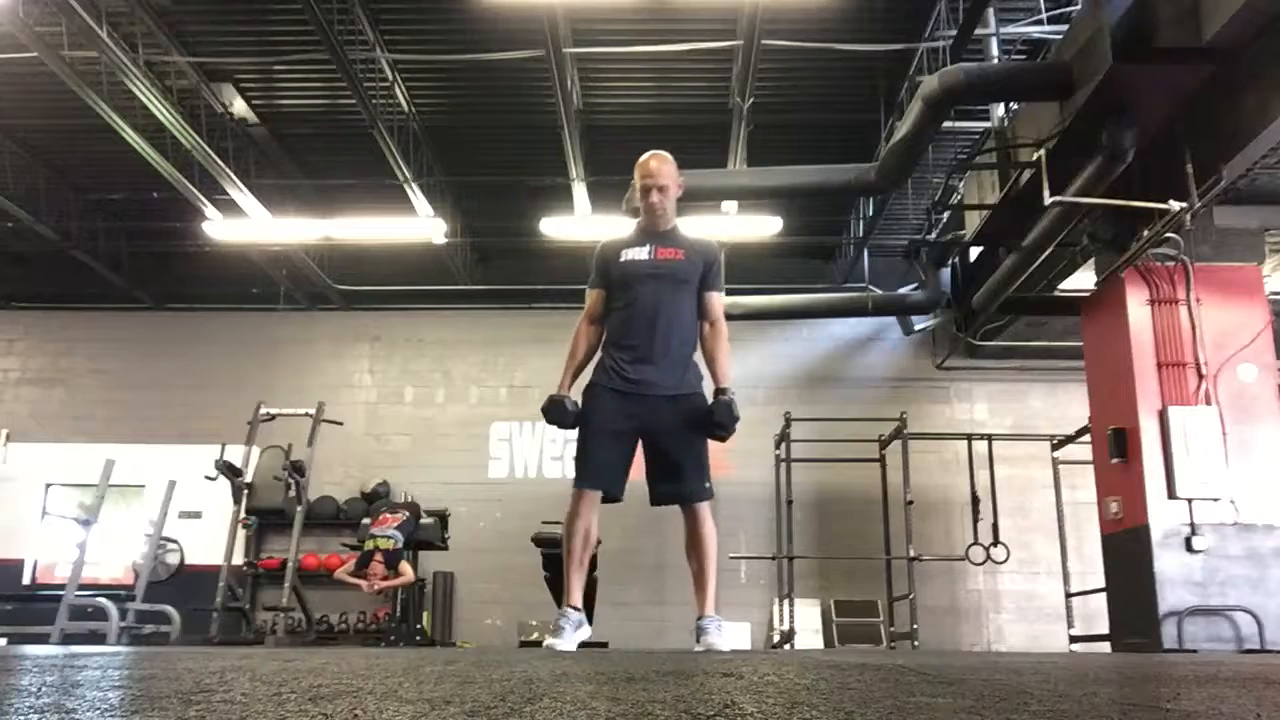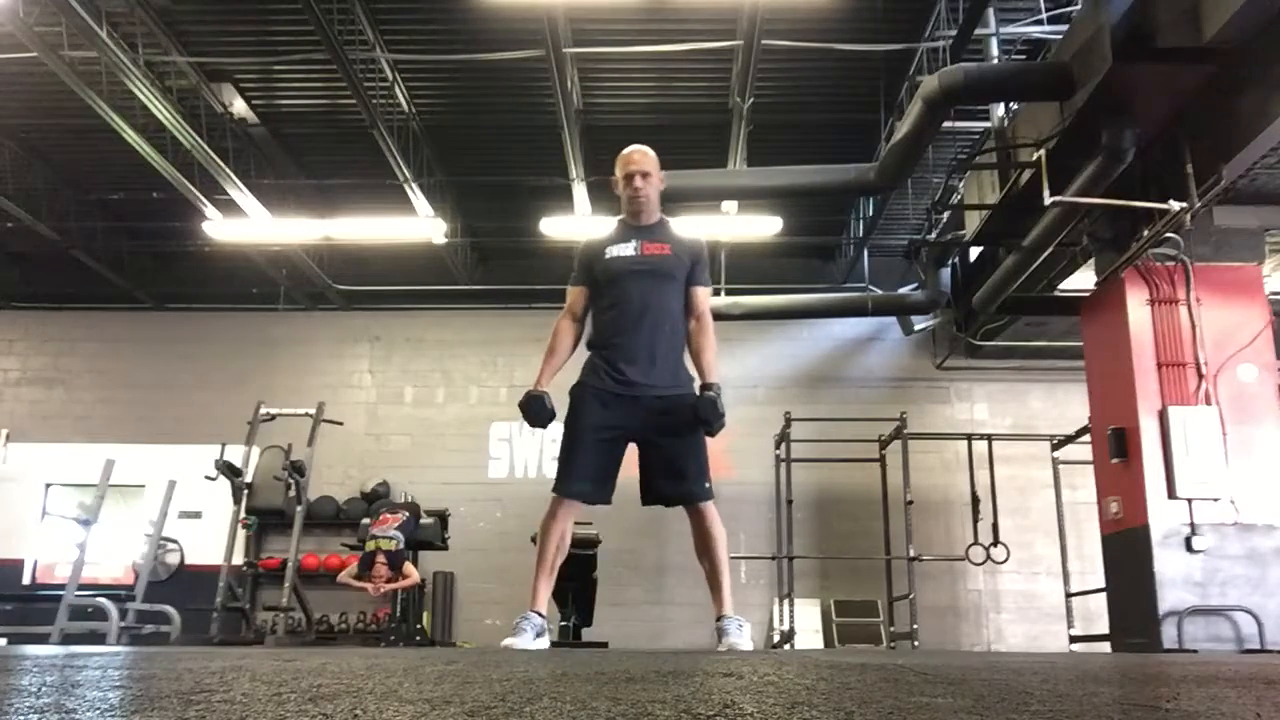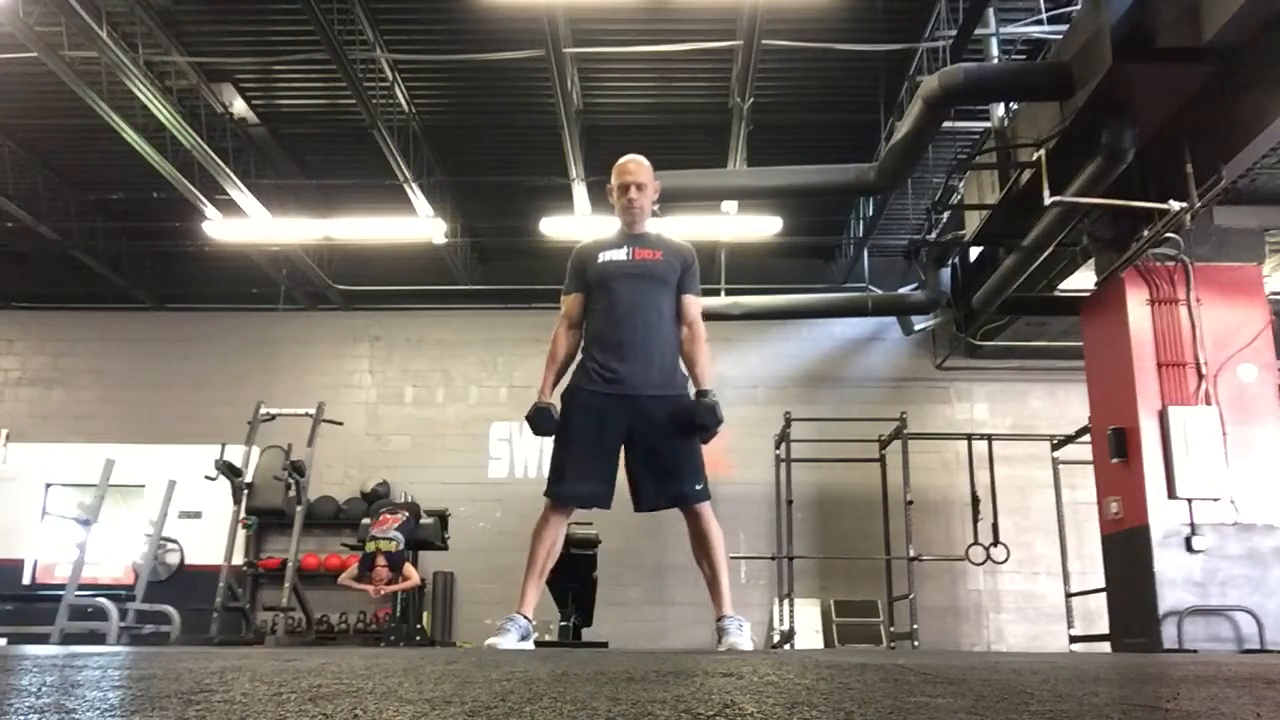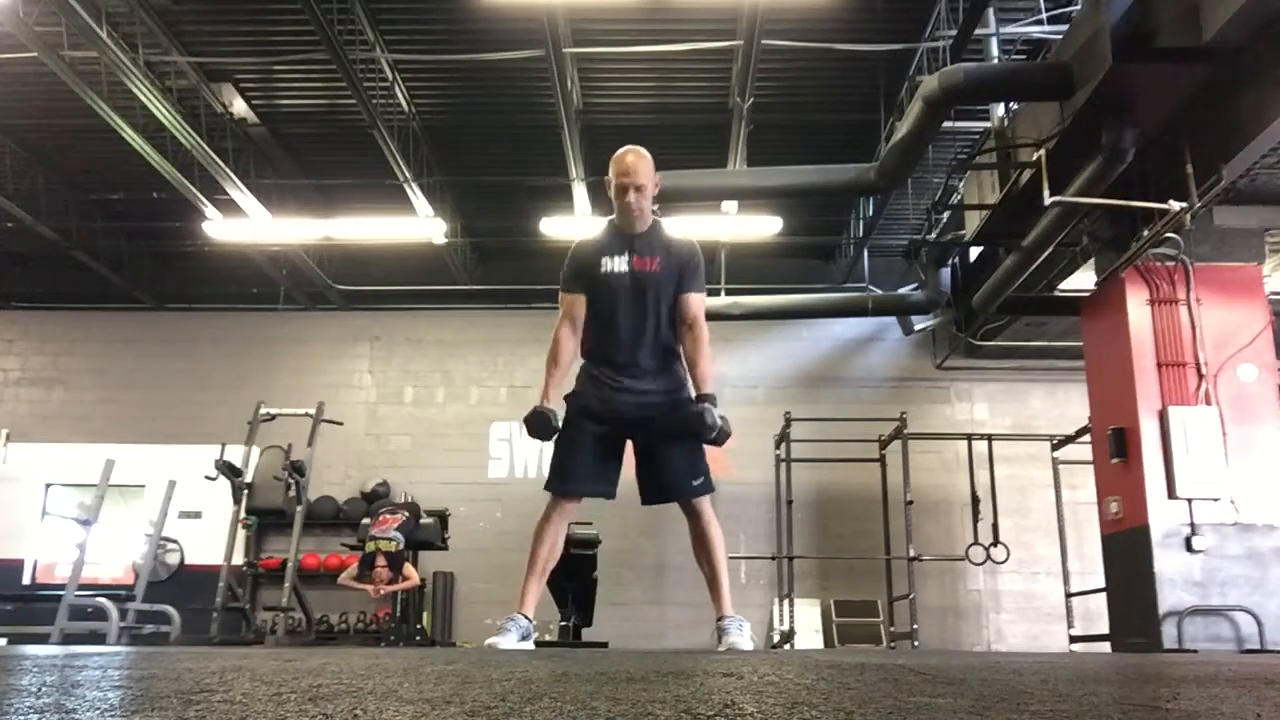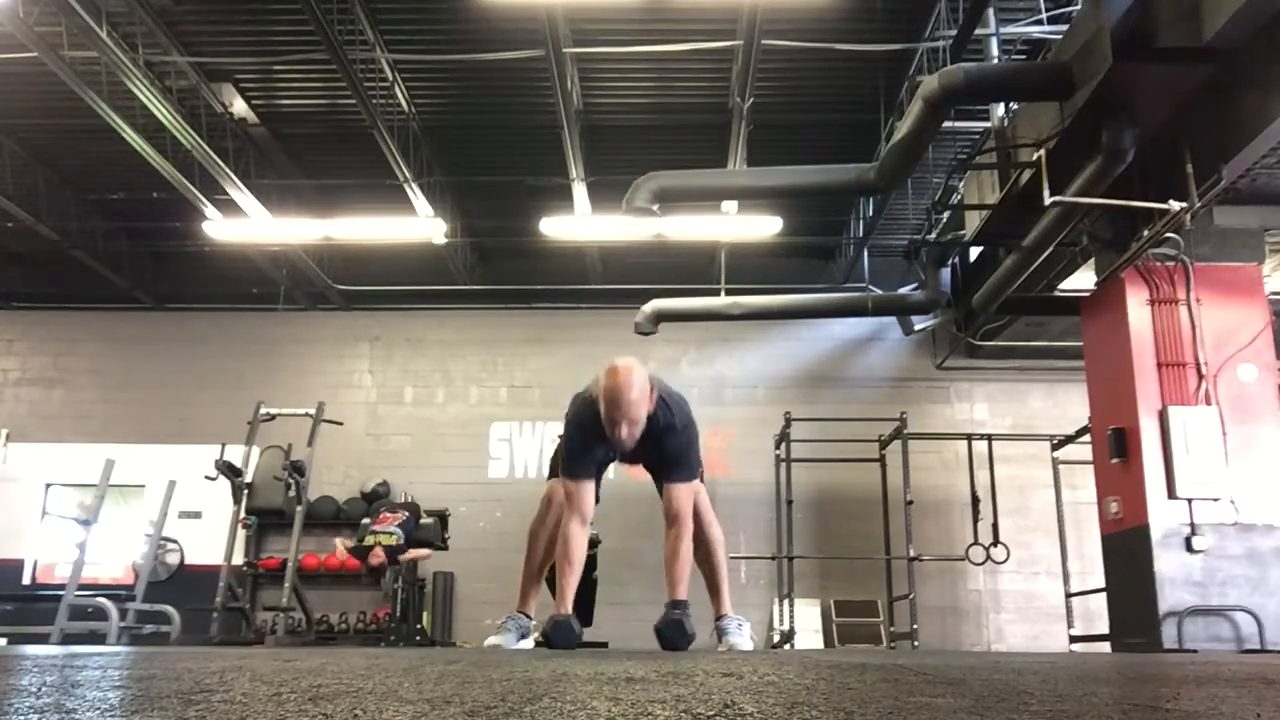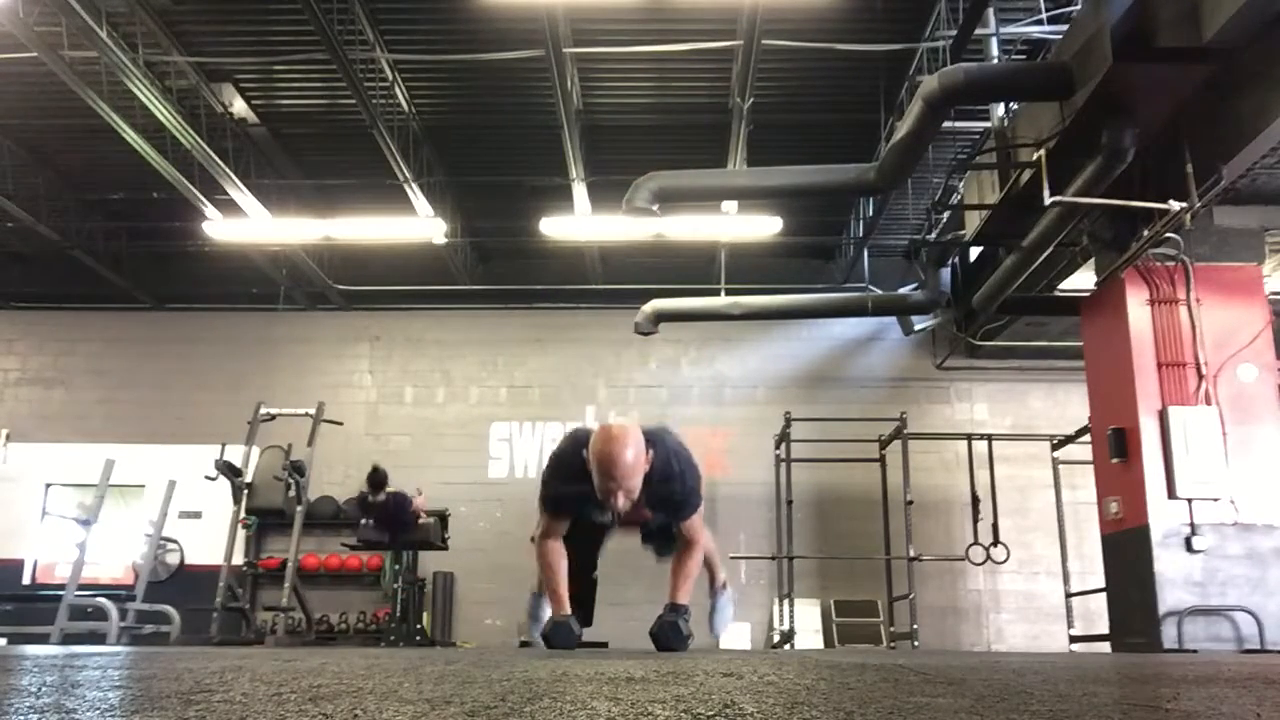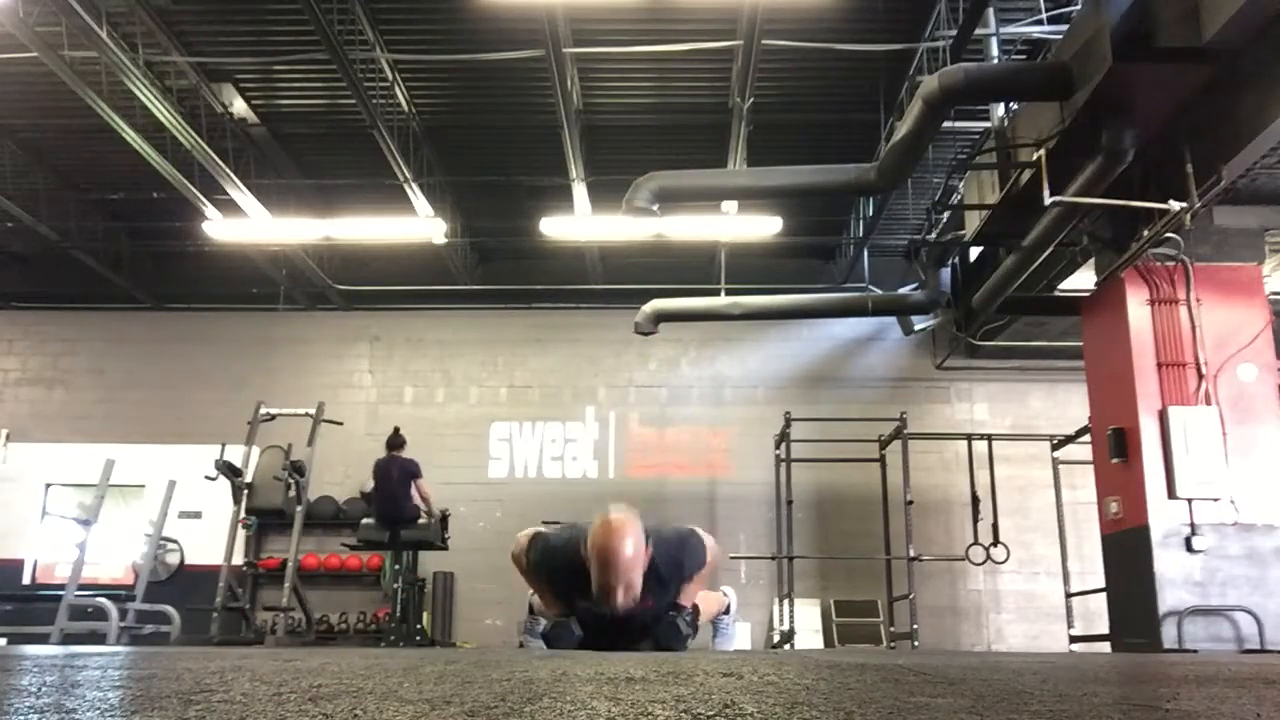
dt=0.7s
person 1, frame 1
left shoulder: (702, 252)
right shoulder: (610, 251)
left elbow: (712, 325)
right elbow: (591, 322)
left wrist: (723, 389)
right wrist: (564, 385)
left hip: (677, 394)
right hip: (612, 388)
left knee: (696, 502)
right knee: (586, 492)
left ankle: (706, 621)
right ankle: (572, 614)
person 1, frame 2
left shoulder: (689, 248)
right shoulder: (594, 250)
left elbow: (699, 320)
right elbow: (571, 319)
left wrist: (710, 385)
right wrist: (541, 383)
left hip: (670, 394)
right hip: (602, 393)
left knee: (700, 501)
right knee: (567, 498)
left ankle: (728, 619)
right ankle: (536, 618)
person 1, frame 3
left shoulder: (679, 254)
right shoulder: (587, 255)
left elbow: (691, 328)
right elbow: (568, 328)
left wrist: (704, 390)
right wrist: (545, 393)
left hip: (663, 395)
right hip: (593, 395)
left knee: (696, 503)
right knee: (560, 501)
left ankle: (728, 619)
right ankle: (521, 620)
person 1, frame 4
left shoulder: (682, 252)
right shoulder: (586, 252)
left elbow: (694, 326)
right elbow: (569, 327)
left wrist: (705, 396)
right wrist: (546, 397)
left hip: (665, 398)
right hip: (596, 400)
left knee: (696, 502)
right knee: (563, 501)
left ankle: (728, 619)
right ankle: (522, 619)
person 1, frame 5
left shoulder: (676, 421)
right shoulder: (583, 418)
left elbow: (679, 520)
right elbow: (577, 520)
left wrist: (677, 605)
right wrist: (564, 610)
left hip: (659, 442)
right hip: (594, 442)
left knee: (698, 508)
right knee: (554, 503)
left ankle: (727, 619)
right ankle: (521, 619)
person 1, frame 6
left shoulder: (676, 465)
right shoulder: (566, 463)
left elbow: (693, 539)
right elbow: (550, 537)
left wrist: (677, 608)
right wrist: (562, 615)
left ankle: (719, 583)
right ankle: (542, 593)
person 1, frame 7
left shoulder: (672, 551)
right shoulder: (560, 553)
left elbow: (708, 548)
right elbow: (520, 547)
left wrist: (681, 607)
right wrist: (556, 613)
left ankle: (722, 601)
right ankle: (538, 608)
